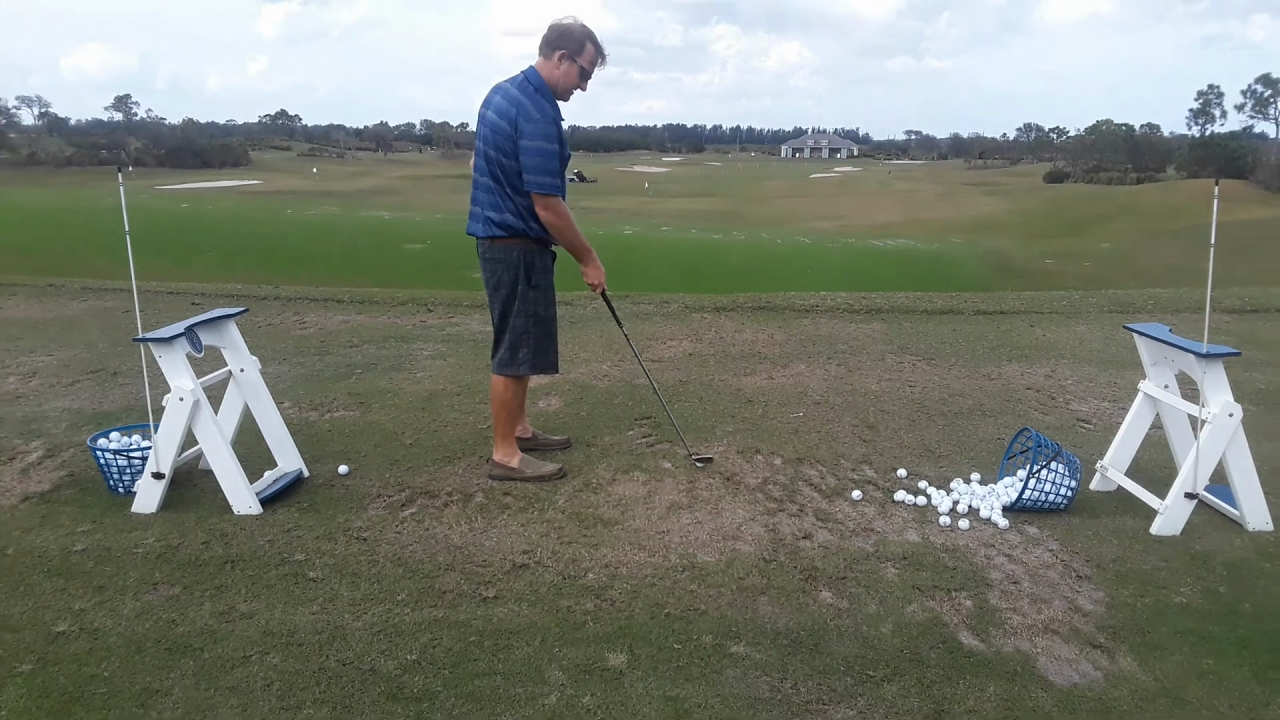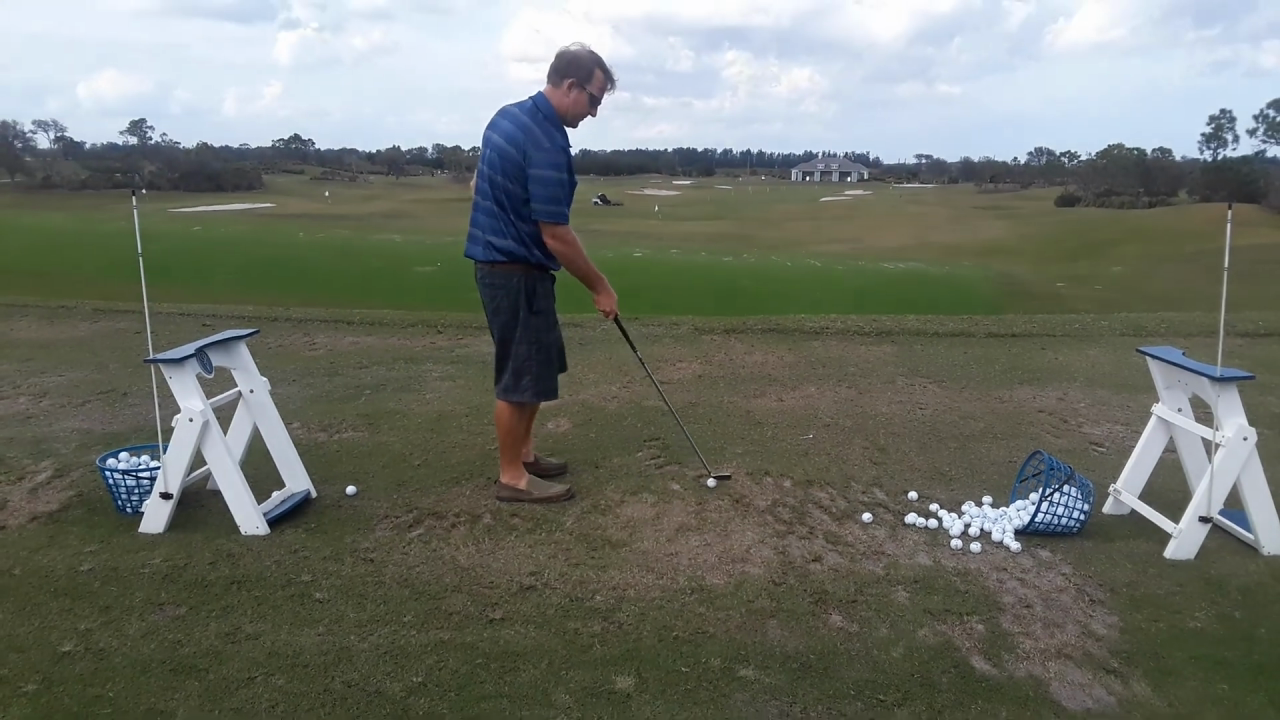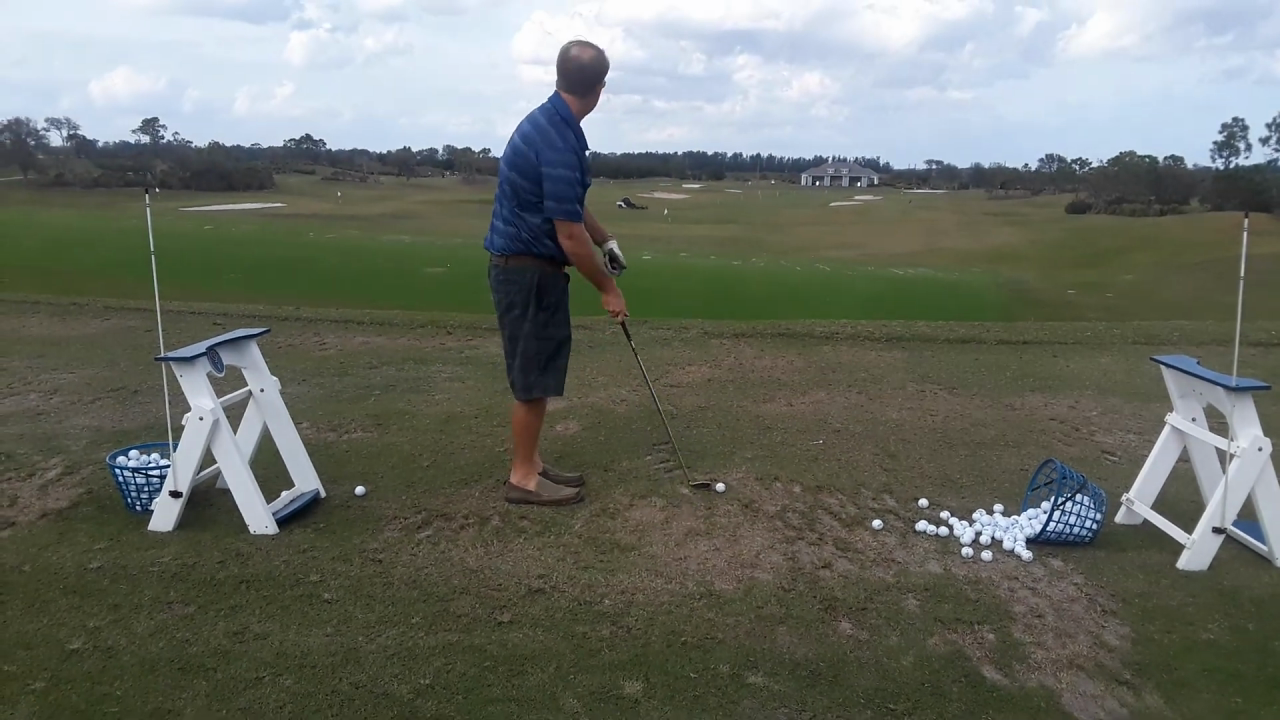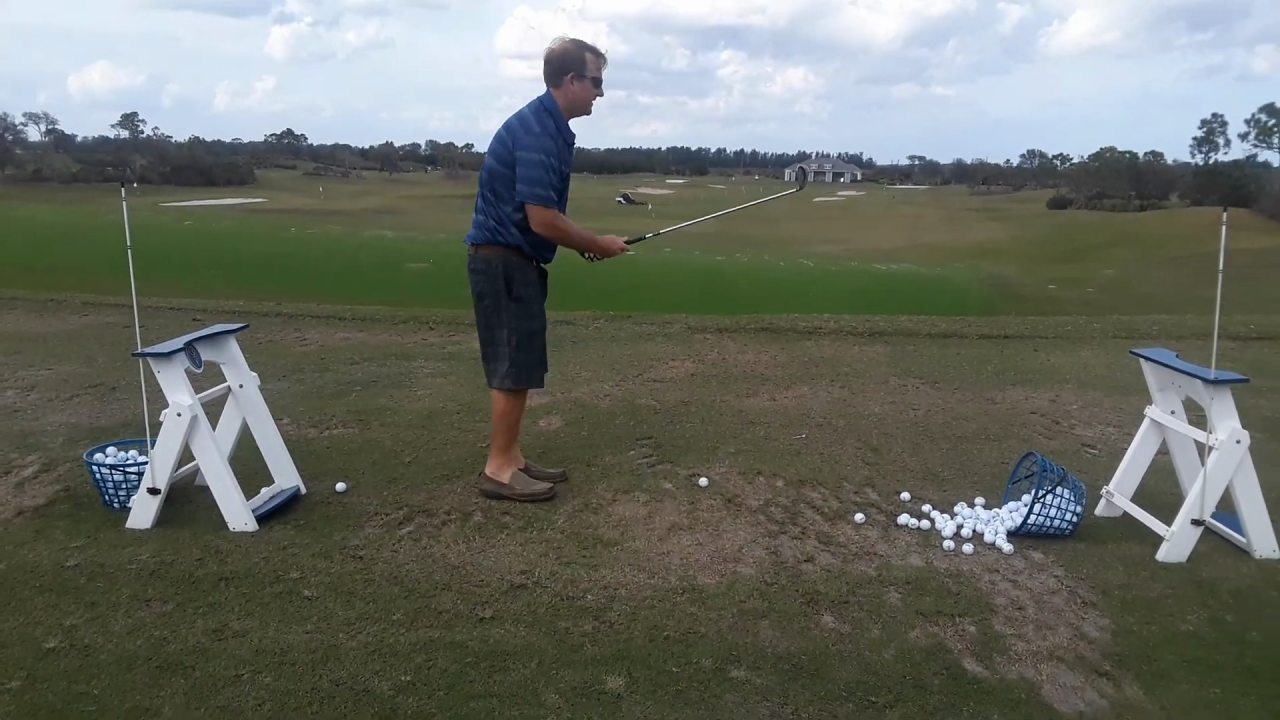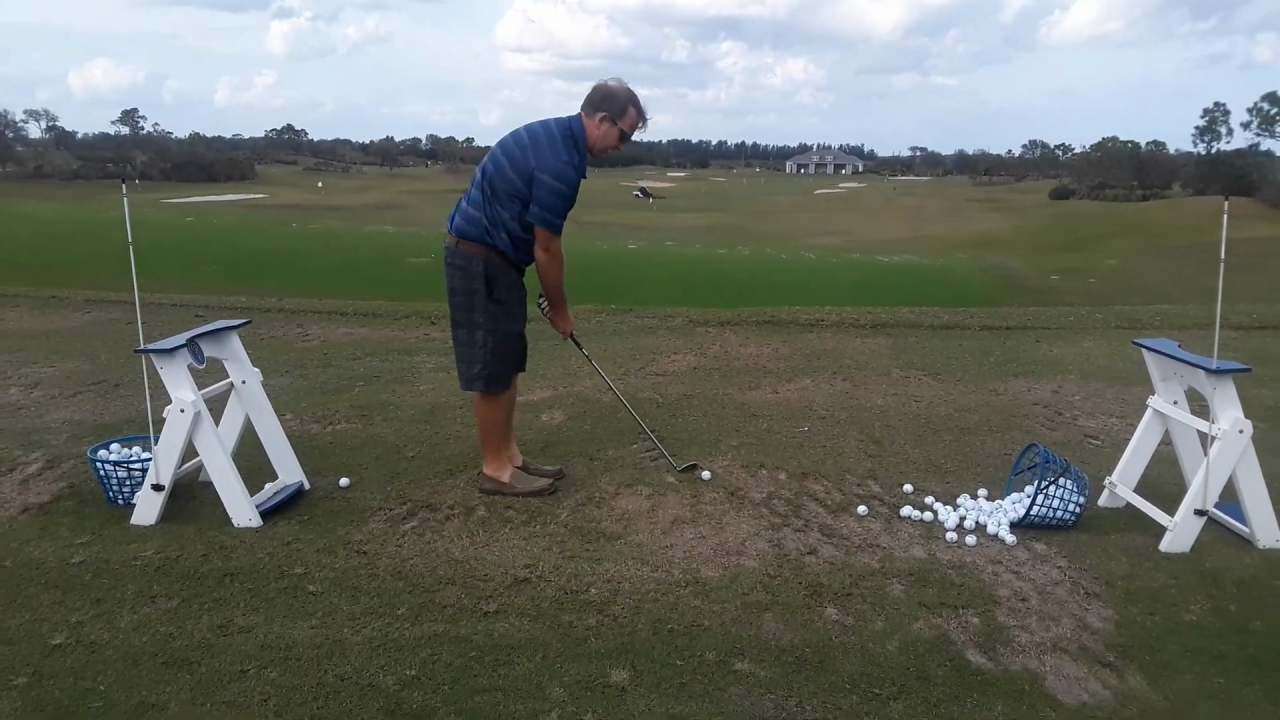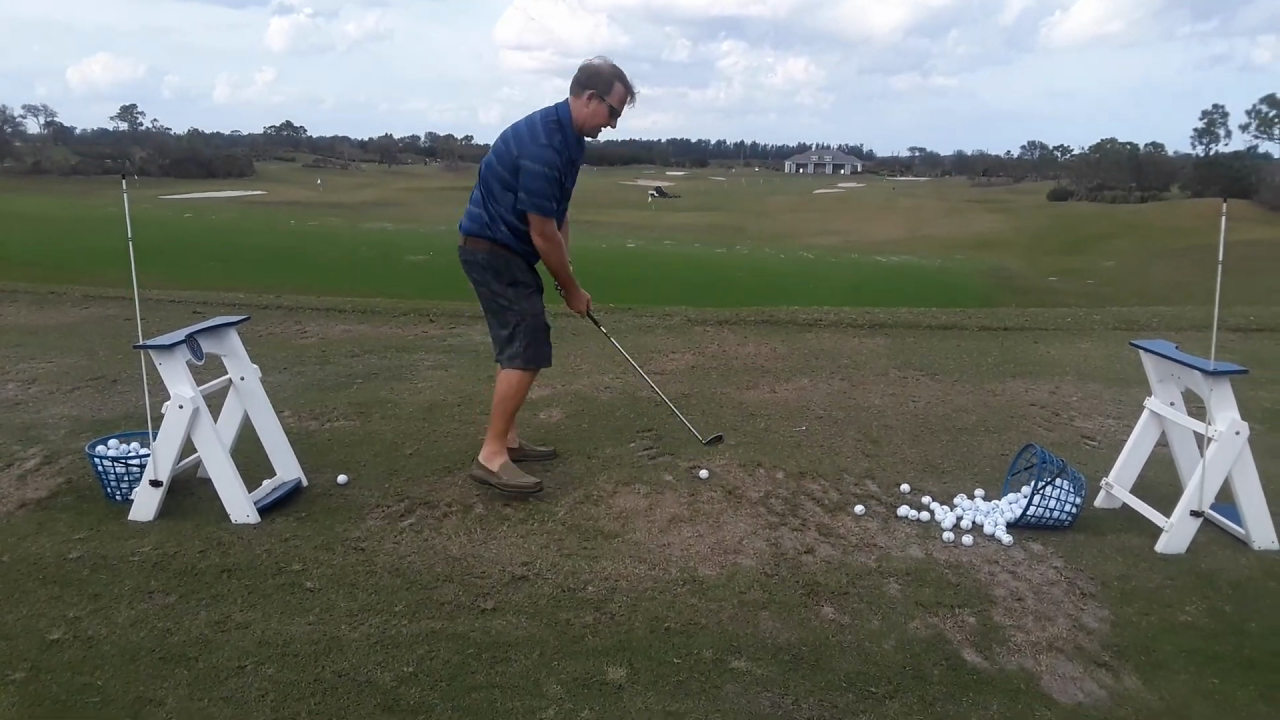
dt=0.7s
person 1, frame 1
left shoulder: (504, 92)
right shoulder: (537, 113)
left elbow: (487, 167)
right elbow: (546, 205)
right wrist: (588, 259)
left hip: (500, 237)
right hip: (518, 246)
left knee: (520, 344)
right knee: (515, 350)
left ankle: (518, 429)
right ankle: (504, 454)
person 1, frame 2
left shoulder: (508, 115)
right shoulder: (547, 142)
left elbow: (478, 185)
right elbow: (557, 237)
right wrist: (600, 287)
left hip: (501, 261)
right hip: (516, 272)
left knee: (539, 364)
right knee: (522, 374)
left ankle: (521, 452)
right ankle: (512, 476)
person 1, frame 3
left shoulder: (546, 121)
right shoulder: (559, 141)
right elbow: (570, 235)
left wrist: (606, 240)
right wrist: (608, 288)
left hip: (525, 264)
right hip: (529, 270)
left knee: (540, 373)
right knee: (533, 376)
left ankle: (531, 463)
right ankle: (522, 478)
person 1, frame 4
left shoulder: (549, 125)
right shoulder: (537, 132)
right elbow: (543, 219)
left wrist: (586, 241)
right wrist: (597, 244)
left hip: (516, 262)
right hip: (503, 263)
left knee: (520, 367)
right knee: (513, 368)
left ankle: (512, 459)
right ankle: (497, 470)
person 1, frame 5
left shoulder: (554, 135)
right shoulder: (560, 160)
right elbow: (547, 249)
right wrist: (560, 310)
left hip: (490, 255)
right hip: (481, 259)
left knee: (507, 363)
right knee: (492, 367)
left ankle: (508, 454)
right ankle: (495, 469)
person 1, frame 6
left shoulder: (564, 134)
right shoulder: (543, 144)
left elbow: (553, 217)
right elbow: (543, 232)
left wrist: (564, 278)
right wrist: (571, 289)
left hip: (507, 249)
right hip: (491, 251)
left knee: (523, 344)
right knee: (524, 349)
left ankle: (507, 439)
right ankle: (491, 455)
